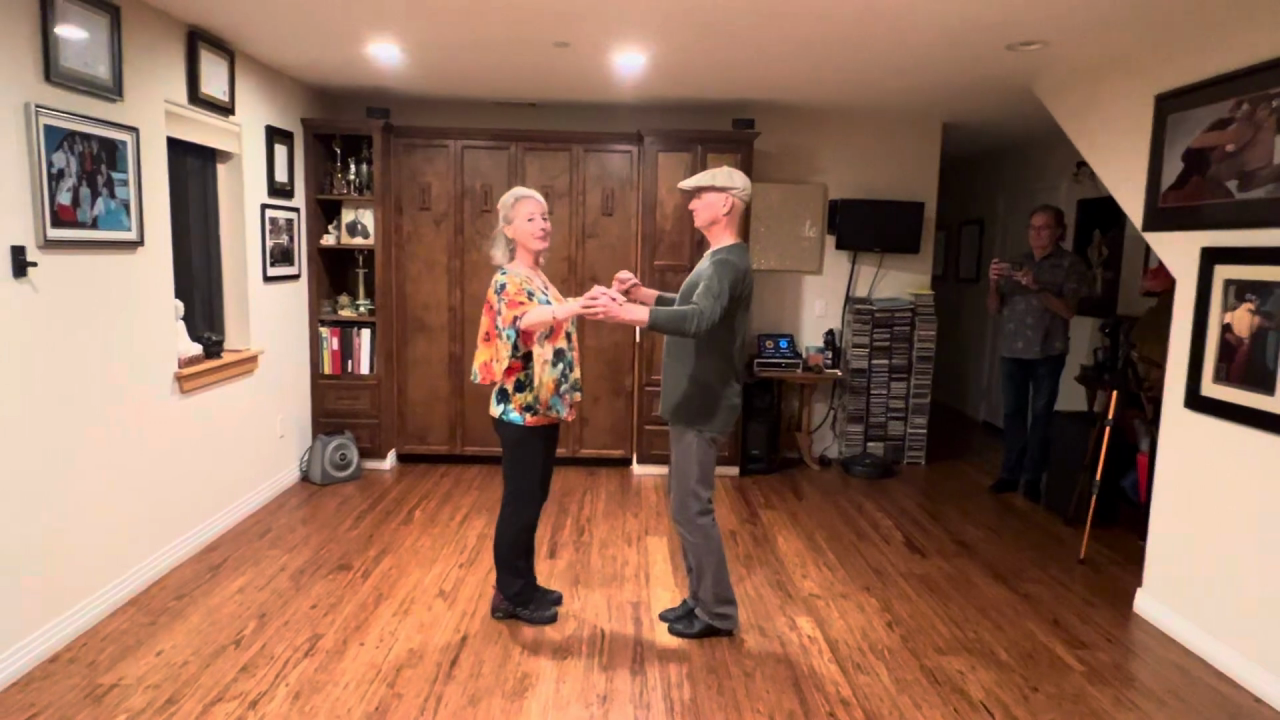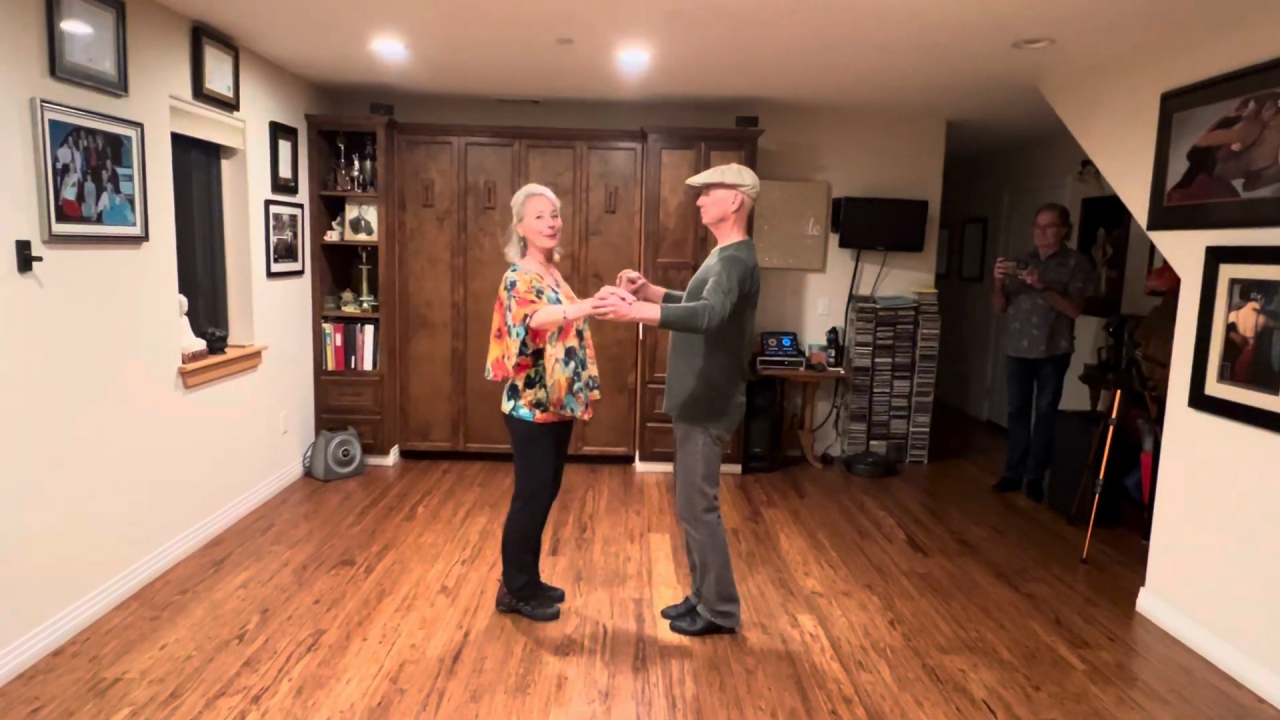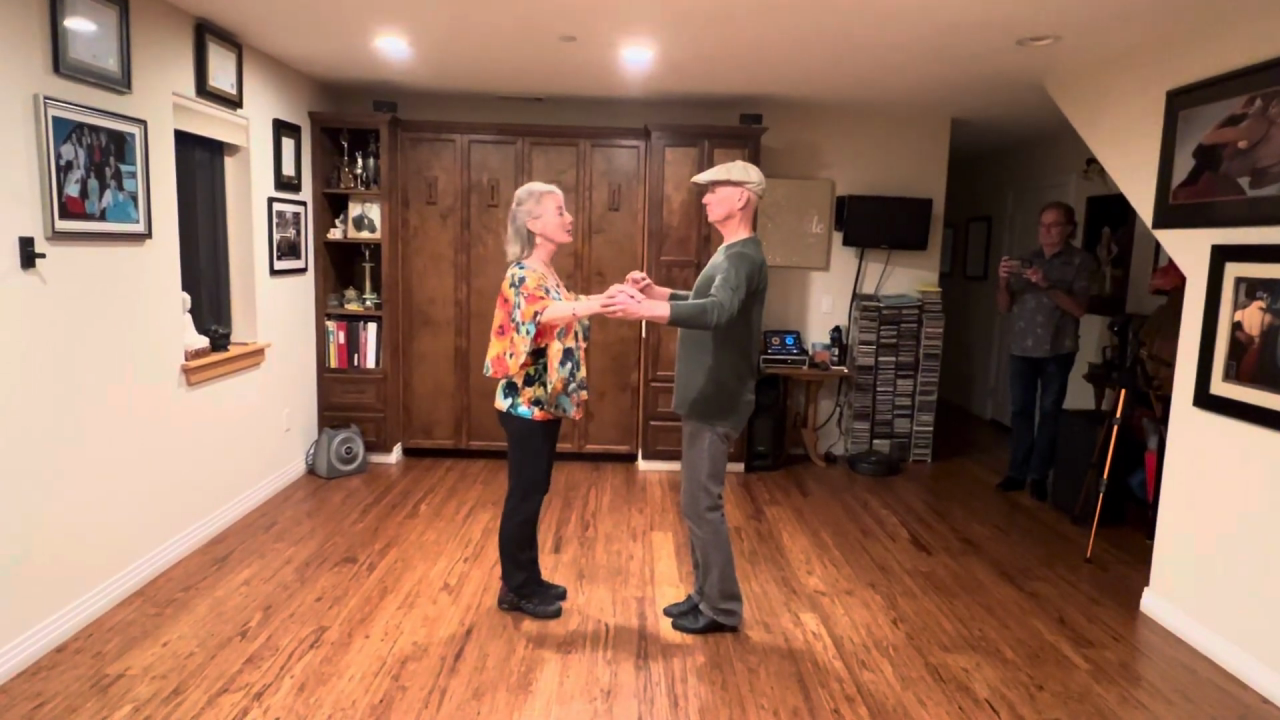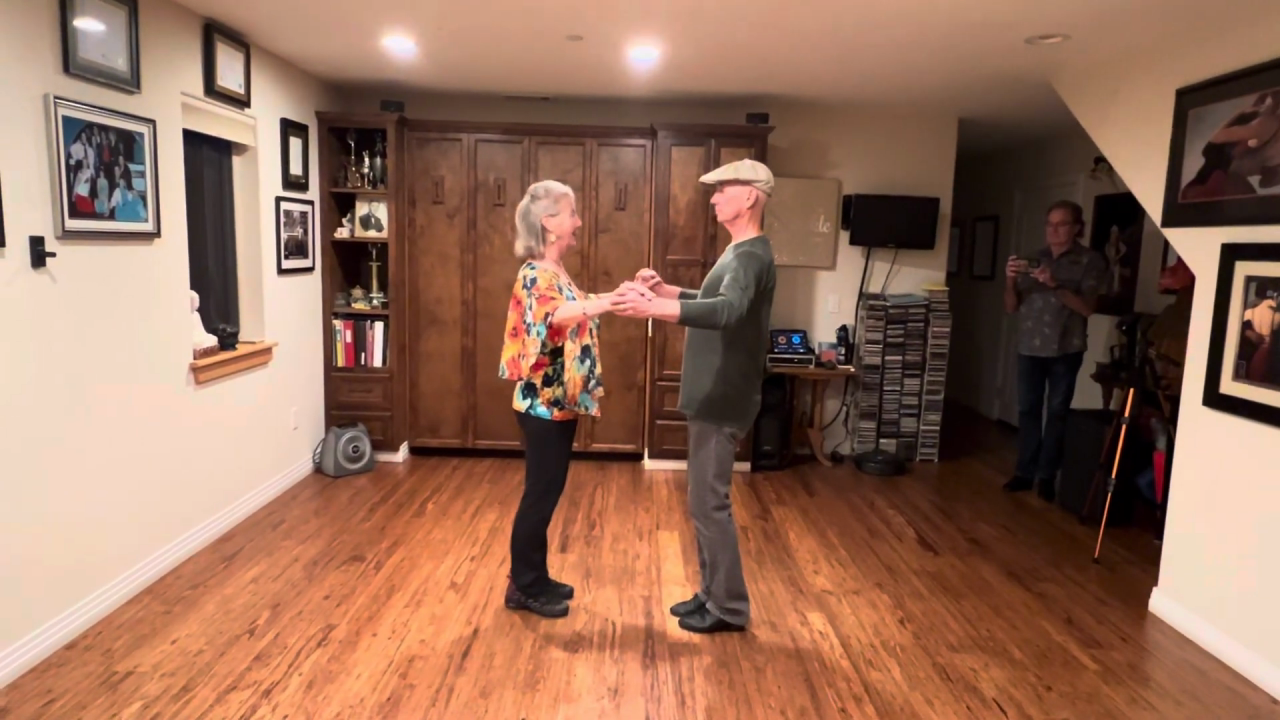
dt=1s
person 1, frame 1
left shoulder: (729, 263)
right shoulder: (717, 259)
left elbow: (698, 320)
right elbow: (687, 308)
left wrist: (625, 314)
right wrist: (640, 293)
left hip: (704, 406)
right hip: (693, 403)
left knee: (691, 508)
right knee: (687, 505)
left ankle: (718, 612)
right ankle: (701, 599)
person 1, frame 2
left shoulder: (737, 260)
right shoulder: (724, 255)
left elbow: (707, 315)
right elbow: (694, 304)
left wrist: (635, 311)
right wrist: (647, 290)
left hip: (709, 404)
right hip: (697, 400)
left knee: (697, 506)
right knee: (692, 504)
left ankle: (720, 609)
right ankle: (703, 596)
person 1, frame 3
left shoulder: (744, 257)
right shoulder: (731, 253)
left elbow: (716, 311)
right elbow: (704, 303)
left wrist: (643, 309)
right wrist: (655, 291)
left hip: (717, 402)
right hip: (706, 398)
left knee: (701, 503)
right knee: (699, 501)
left ankle: (723, 607)
right ankle: (706, 595)
person 1, frame 4
left shoulder: (752, 257)
right shoulder: (739, 253)
left elbow: (726, 312)
left wrist: (653, 309)
right wrist: (665, 290)
left hip: (723, 402)
right hip: (713, 397)
left knee: (708, 502)
right knee: (706, 500)
left ankle: (729, 607)
right ankle: (713, 594)
person 2, frame 1
left shoulder: (539, 277)
right shoulder: (507, 281)
right elbow: (524, 321)
left wrist: (589, 304)
right wrist: (575, 306)
left hip: (545, 405)
right hip: (520, 408)
left knee: (534, 497)
right knee: (520, 499)
left ankle: (523, 585)
right ankle: (510, 595)
person 2, frame 2
left shoulder: (553, 273)
right shoulder: (519, 277)
right elbow: (532, 319)
left wrist: (598, 303)
right wrist: (585, 308)
left hip: (558, 402)
right hip: (531, 405)
left knee: (545, 494)
right knee: (531, 496)
left ankle: (528, 581)
right ankle: (515, 590)
person 2, frame 3
left shoulder: (547, 272)
right shoulder: (523, 274)
left elbow: (565, 316)
right elbow: (540, 316)
left wrist: (607, 298)
right wrist: (597, 303)
left hip: (545, 400)
right hip: (526, 402)
left knee: (534, 493)
right knee: (524, 494)
left ankle: (528, 579)
right ankle: (515, 589)
person 2, frame 4
left shoulder: (556, 272)
right shoulder: (535, 274)
left elbow: (576, 313)
right elbow: (552, 316)
left wrist: (615, 296)
right wrist: (607, 302)
left hip: (561, 401)
right hip: (543, 403)
left knee: (548, 492)
right knee: (540, 494)
left ankle: (534, 579)
right ankle: (524, 587)
person 3, frame 1
left shoulder: (1071, 264)
right shoulder: (1016, 263)
left elbow: (1068, 310)
right elbow: (994, 309)
left wrist: (1037, 287)
right wrist: (994, 283)
left hip: (1048, 352)
right hip: (1012, 350)
left knee: (1041, 415)
right knee: (1013, 413)
left ankle: (1032, 478)
right ankle: (1010, 474)
person 3, frame 2
left shoulder: (1076, 263)
right shoulder: (1021, 261)
left elbow: (1074, 309)
right elbow: (999, 307)
left wrist: (1042, 286)
right wrist: (999, 282)
left hip: (1053, 351)
right hip: (1017, 349)
left knee: (1045, 413)
right knee: (1017, 411)
left ankle: (1035, 477)
right ankle: (1013, 472)
person 3, frame 3
left shoulder: (1082, 262)
right shoulder: (1026, 260)
left elbow: (1079, 308)
right elbow: (1005, 307)
left wrist: (1047, 285)
right wrist: (1003, 281)
left hip: (1057, 350)
right hip: (1021, 348)
left knee: (1050, 412)
right knee: (1020, 410)
left ankle: (1039, 476)
right ankle: (1017, 472)
person 3, frame 4
left shoulder: (1090, 261)
right shoulder: (1034, 259)
left elbow: (1087, 307)
right elbow: (1011, 306)
left wrist: (1055, 285)
right wrist: (1011, 280)
left hip: (1065, 349)
right hip: (1029, 347)
left knee: (1057, 412)
right knee: (1028, 410)
left ankle: (1047, 476)
right ankle: (1024, 472)
